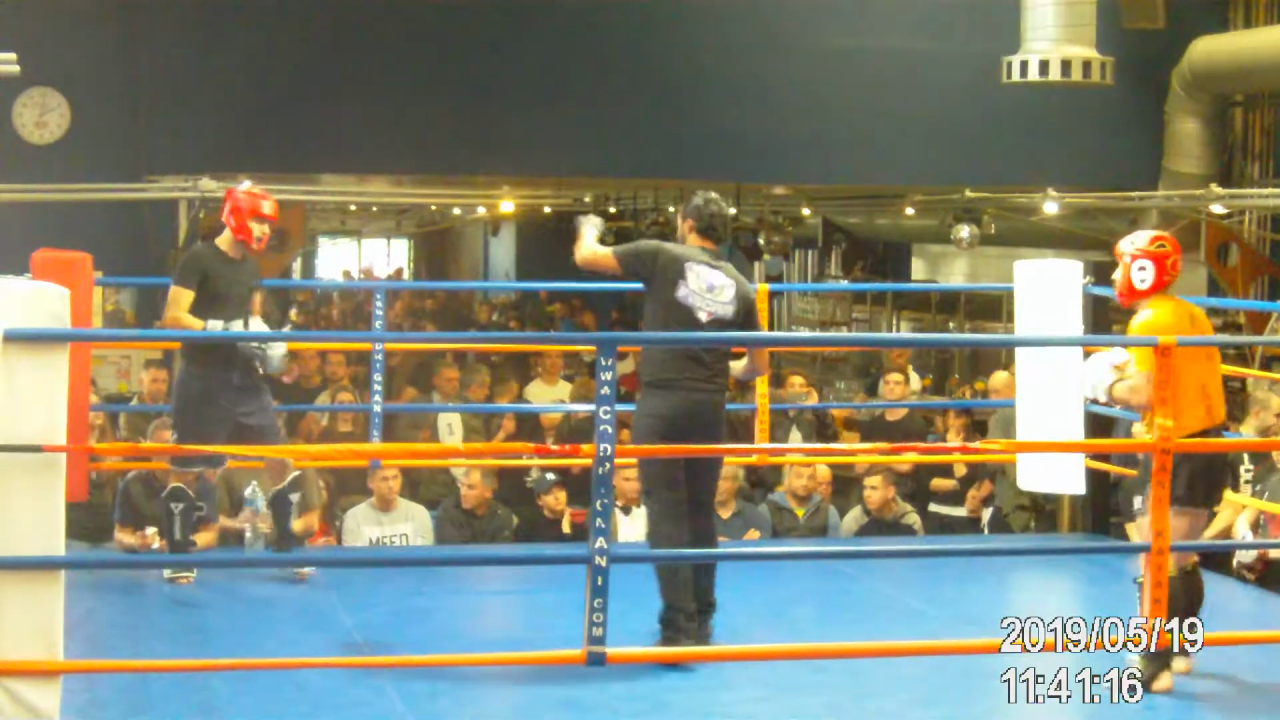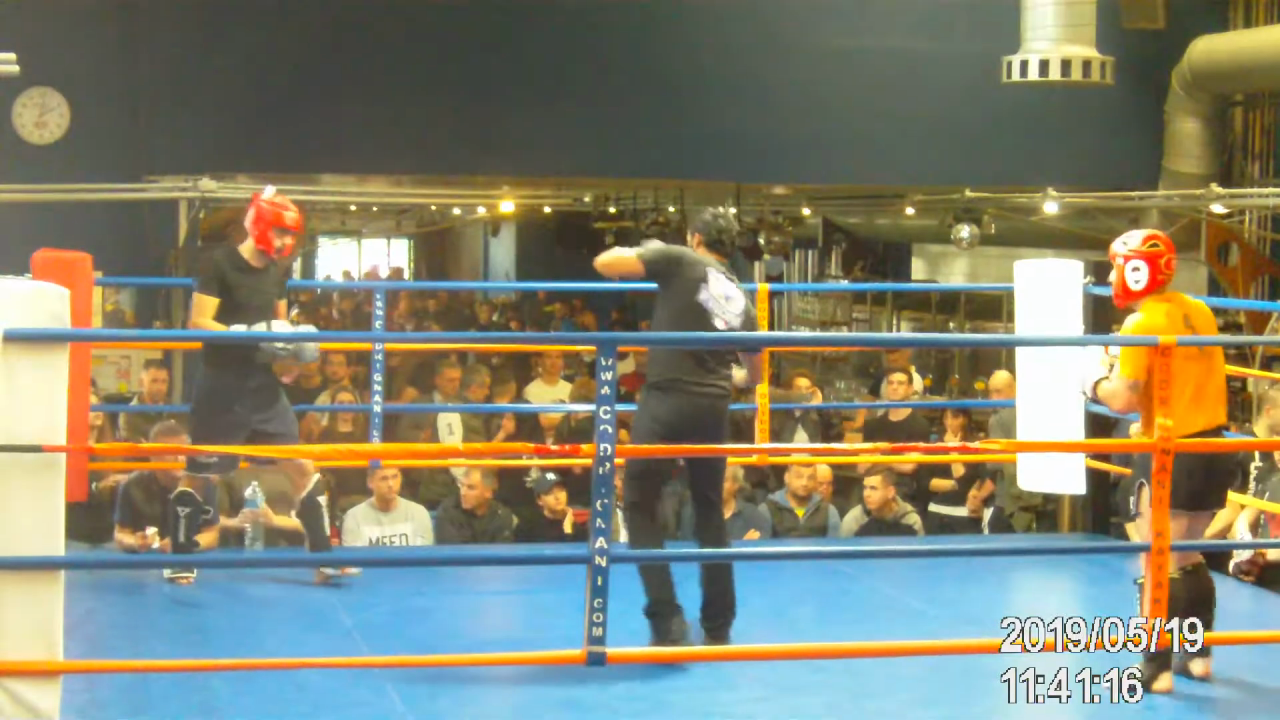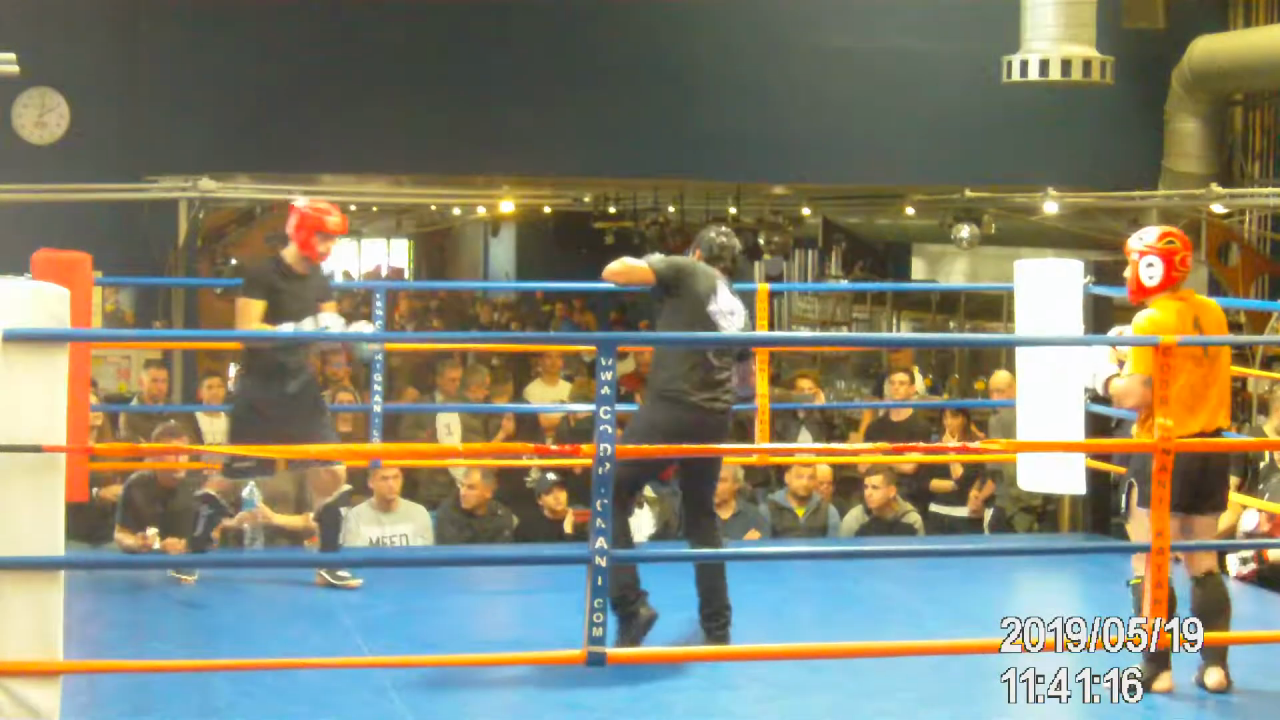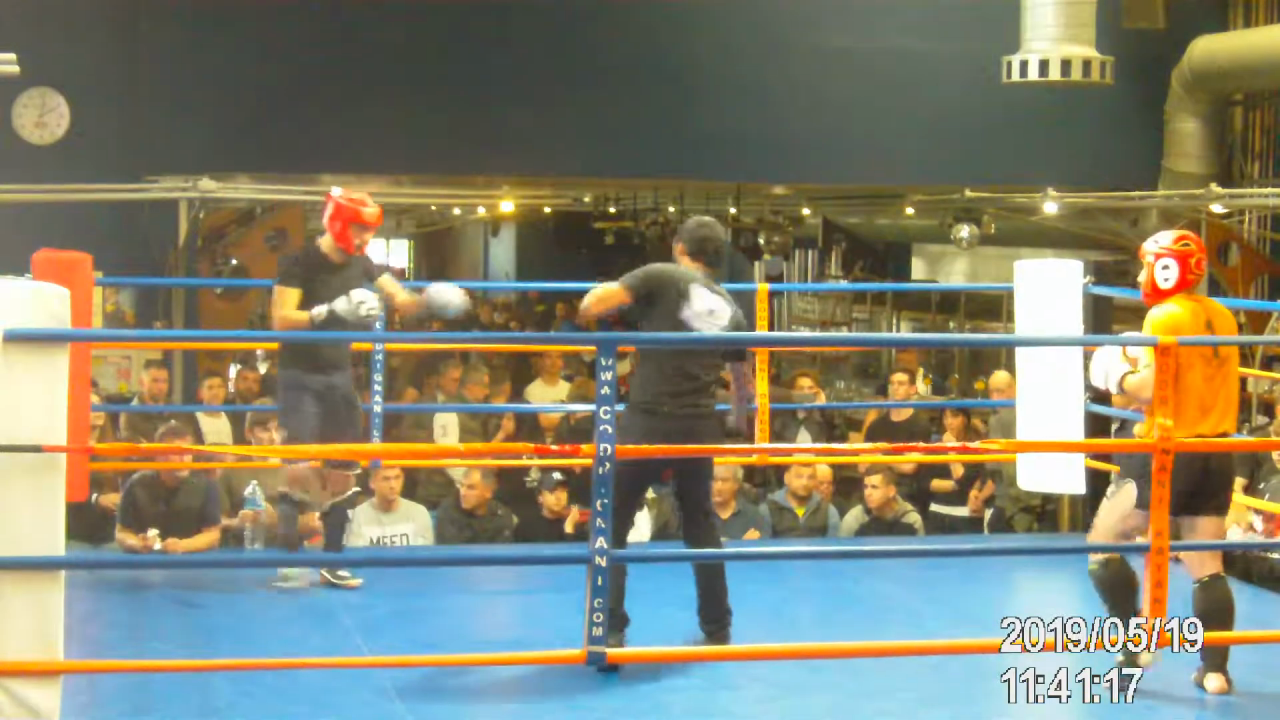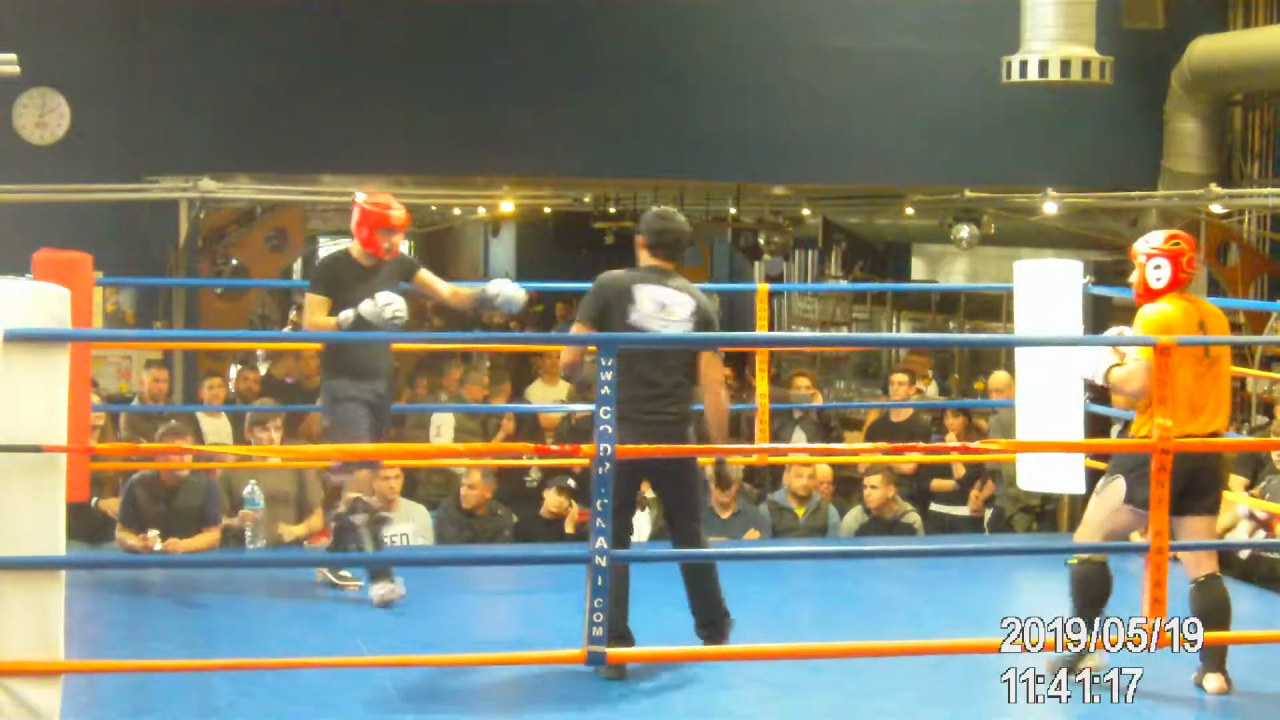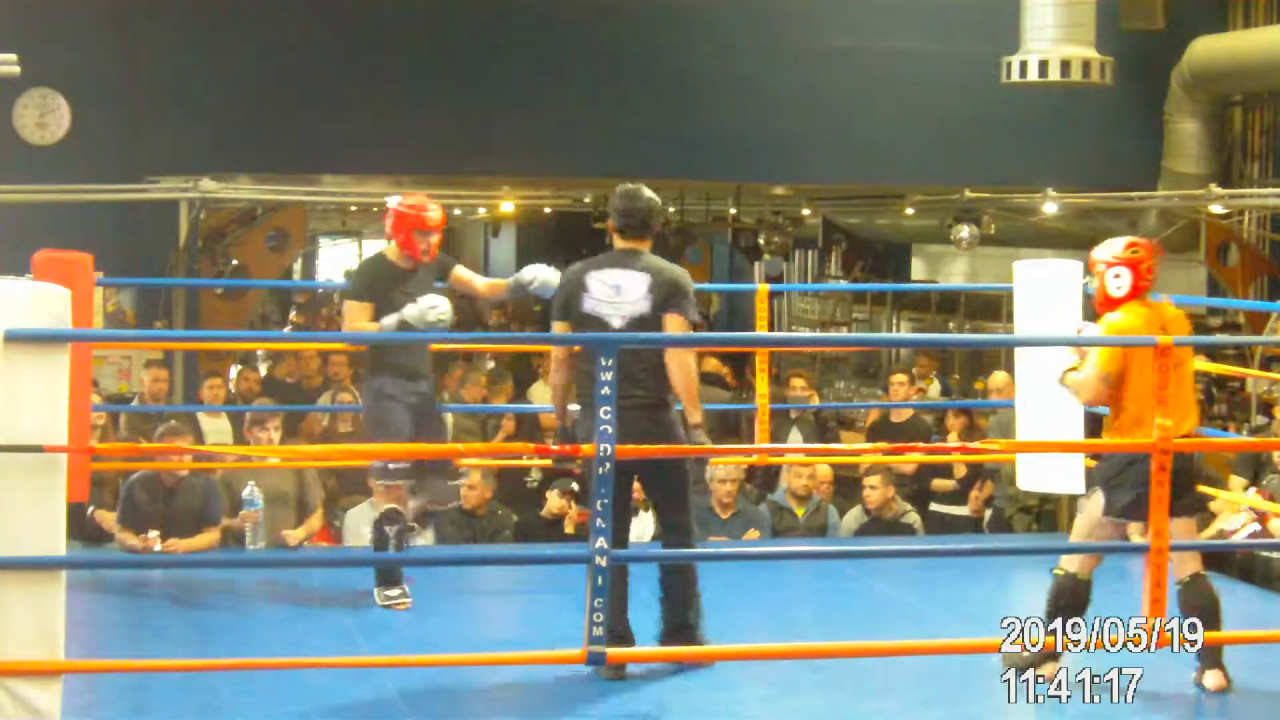
dt=0.2s
person 1, frame 1
left shoulder: (1148, 321)
right shoulder: (1189, 313)
left elbow: (1145, 394)
left wrist: (1108, 385)
right wrist: (1130, 370)
left hip: (1176, 452)
right hip: (1206, 447)
right knee: (1180, 557)
left ankle: (1156, 665)
right ankle: (1176, 649)
person 1, frame 2
left shoulder: (1141, 325)
right shoulder: (1198, 311)
left elbow: (1124, 400)
left wrist: (1095, 378)
left hip: (1171, 454)
right hip: (1212, 448)
right knee: (1188, 556)
left ankle: (1156, 667)
right ankle: (1198, 654)
person 1, frame 3
left shoulder: (1151, 320)
right shoulder: (1211, 312)
left elbow: (1137, 396)
left wrist: (1107, 376)
right hip: (1210, 450)
left knee: (1148, 566)
right knee: (1203, 564)
left ankle: (1156, 669)
right ankle: (1215, 665)
person 1, frame 4
left shoulder: (1164, 317)
right shoulder: (1222, 317)
left elbow: (1152, 390)
left wrist: (1117, 375)
right wrist: (1143, 361)
left hip: (1166, 453)
right hip: (1214, 454)
left knee: (1103, 546)
right knee: (1208, 567)
right ankle: (1215, 669)
person 1, frame 5
left shoulder: (1156, 315)
right shoulder: (1215, 317)
left elbow: (1139, 383)
left wrist: (1105, 367)
right wrist: (1132, 354)
left hip: (1155, 452)
right hip: (1205, 453)
left knee: (1088, 543)
right knee: (1203, 567)
left ankle: (1084, 645)
right ankle: (1214, 668)
person 1, frame 6
left shoulder: (1117, 325)
right shoulder: (1175, 319)
left elbow: (1095, 391)
left wrist: (1070, 369)
left hip: (1130, 459)
right hip: (1177, 455)
left knee: (1077, 560)
right knee: (1188, 567)
left ankle: (1046, 654)
right ankle: (1212, 665)
person 2, frame 1
left shoulder: (661, 255)
right shoulder: (739, 286)
left elbow: (585, 257)
right elbow: (758, 365)
left wrist: (587, 228)
left hip: (661, 401)
right hip: (710, 406)
left knee: (666, 513)
right knee: (702, 512)
left ankle: (680, 625)
right ankle: (700, 618)
person 2, frame 2
left shoulder: (678, 260)
right shoulder: (741, 299)
left elbow: (606, 264)
right elbow: (753, 374)
left wrist: (643, 250)
left hip: (665, 402)
right hip: (713, 410)
left knee: (640, 509)
right knee: (710, 514)
left ankle: (667, 619)
right ankle: (718, 625)
person 2, frame 3
left shoulder: (685, 271)
right shoulder: (740, 310)
left elbow: (613, 273)
left wrist: (652, 264)
left hip: (667, 410)
right hip: (714, 420)
left knee: (612, 498)
right knee: (702, 519)
left ankle: (631, 605)
right ankle: (717, 624)
person 2, frame 4
left shoulder: (660, 276)
right shoulder: (731, 309)
left elbow: (590, 307)
right elbow: (744, 383)
left wrist: (628, 293)
right wrist: (741, 416)
left hip: (646, 421)
right hip: (698, 428)
left knee: (613, 526)
right knee: (701, 525)
left ankle: (610, 630)
right ankle: (717, 626)
person 2, frame 5
left shoulder: (612, 286)
right shoulder: (699, 304)
left elbow: (569, 359)
right elbow: (712, 385)
left wrist: (585, 377)
right wrist: (720, 452)
left hip: (620, 433)
right hip: (673, 435)
left knee: (614, 540)
right knee: (688, 533)
left ankle: (613, 644)
right ankle: (715, 627)
person 2, frame 6
left shoulder: (576, 277)
right shoulder: (672, 278)
left elbow: (560, 360)
right elbow: (678, 354)
left wrist: (562, 421)
right wrist: (696, 421)
left hip: (599, 422)
right hip: (656, 420)
left knee: (610, 536)
right knee: (677, 527)
left ankle: (614, 647)
right ankle: (682, 633)
person 3, frame 1
left shoulder: (251, 264)
right shoulder: (199, 259)
right elbow: (172, 318)
left wrist: (265, 342)
right wrist: (227, 329)
left hip: (245, 378)
right hip: (204, 378)
left knee: (281, 460)
right knee: (187, 469)
left ankle: (286, 547)
right ankle: (177, 555)
person 3, frame 2
left shoulder: (277, 270)
right shoulder: (219, 264)
right elbow: (198, 323)
left wrist: (295, 342)
right wrist: (253, 333)
left hip: (263, 379)
right hip: (224, 391)
left knee: (301, 465)
right knee: (199, 472)
left ankle: (322, 556)
person 3, frame 3
left shoulder: (318, 276)
right shoulder: (264, 273)
left elbow: (329, 323)
right elbow: (246, 330)
left wrist: (349, 335)
right wrist: (301, 330)
left hip: (302, 384)
right hip: (262, 386)
left knee: (332, 474)
right knee: (230, 476)
left ankle: (330, 563)
right ankle: (194, 552)
person 3, frame 4
left shoulder: (361, 263)
right shoulder: (298, 263)
left elbow: (400, 299)
right elbow: (281, 319)
left wrist: (431, 298)
right wrist: (331, 311)
left hip: (339, 376)
right hip: (300, 377)
left knee: (343, 473)
right knee: (300, 468)
left ankle: (331, 561)
right ankle: (290, 554)
person 3, frame 5
left shoulder: (398, 263)
right shoulder: (331, 268)
left elbow: (447, 294)
right elbow: (309, 325)
left wrist: (485, 295)
right wrist: (357, 315)
left hip: (381, 382)
right hip: (343, 385)
left knee: (363, 478)
right knee: (359, 475)
left ankle: (334, 562)
right ankle: (379, 575)
person 3, frame 6
left shoulder: (434, 263)
right shoulder: (370, 272)
left elbow: (483, 288)
right elbow: (352, 331)
left wrist: (520, 284)
right wrist: (402, 320)
left hip: (422, 385)
right hip: (386, 387)
left knee: (442, 484)
left ankle: (387, 550)
right ankle: (387, 581)
